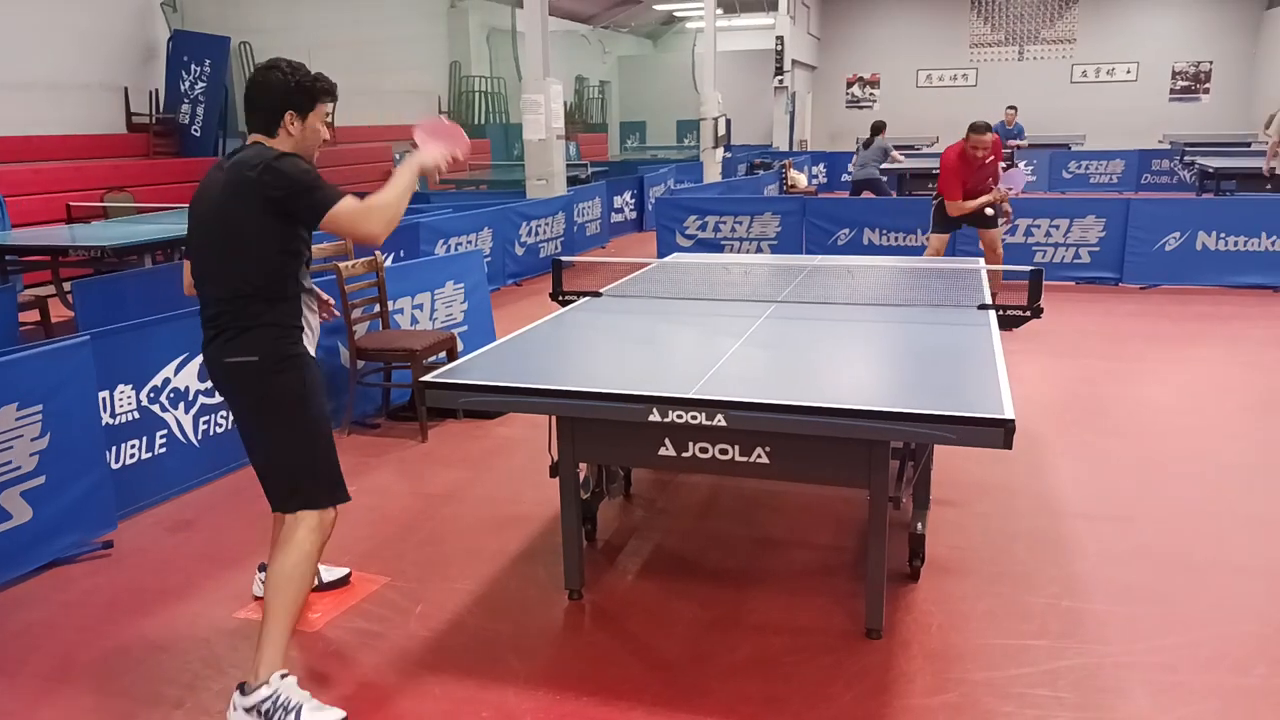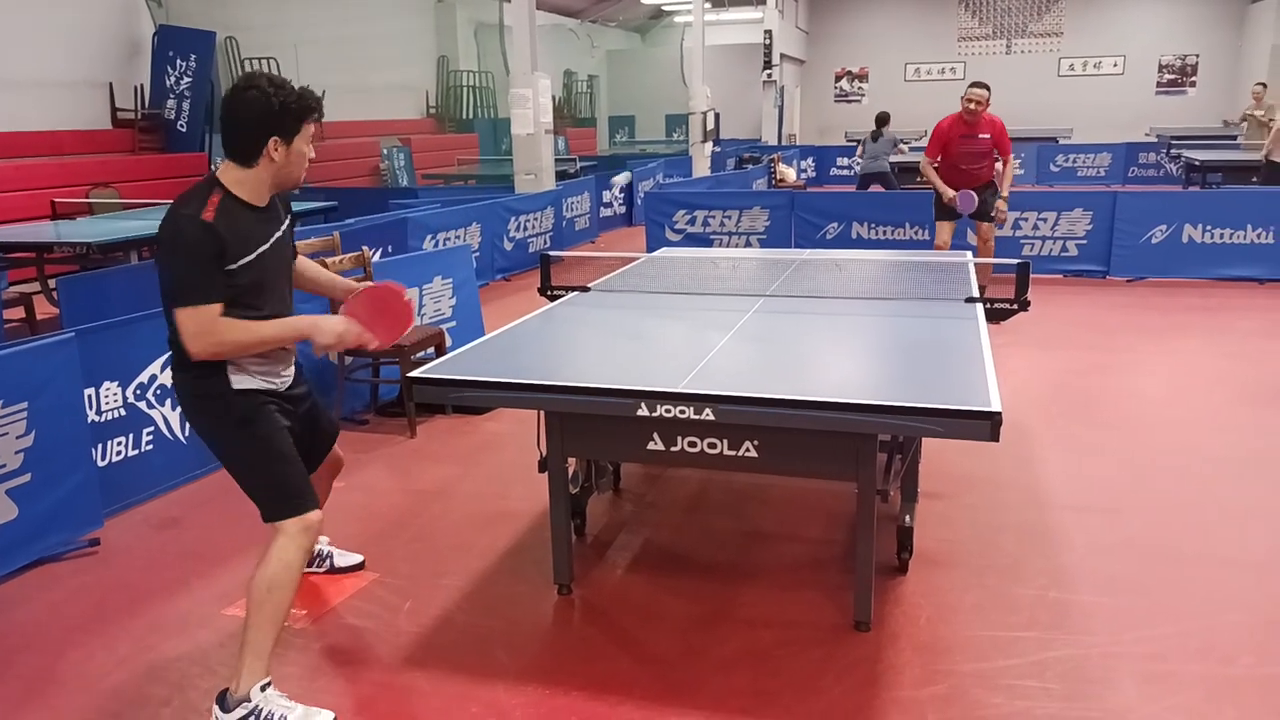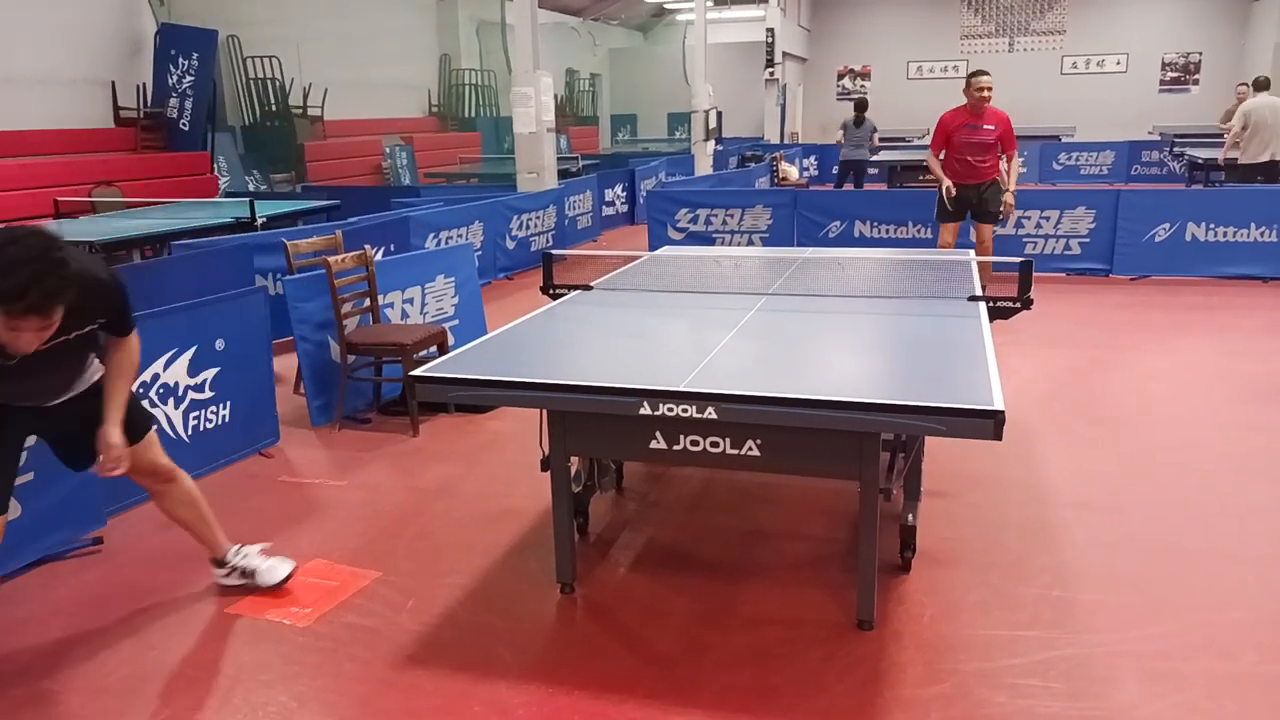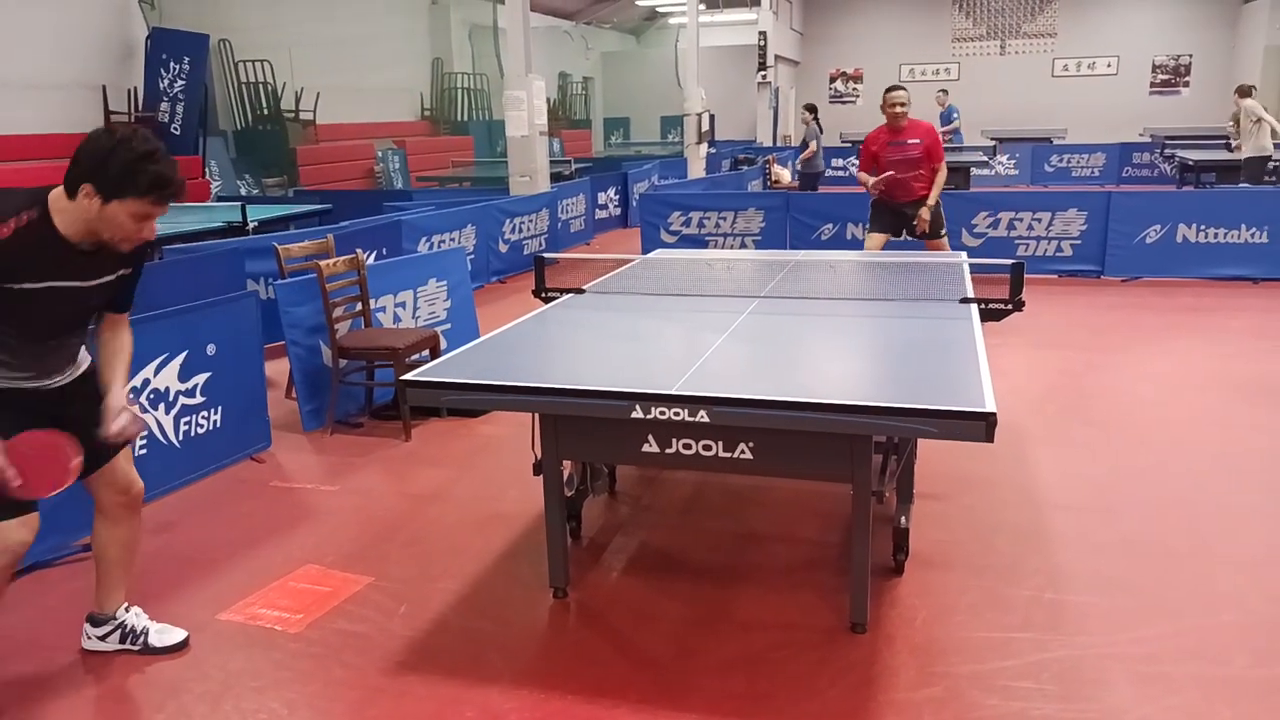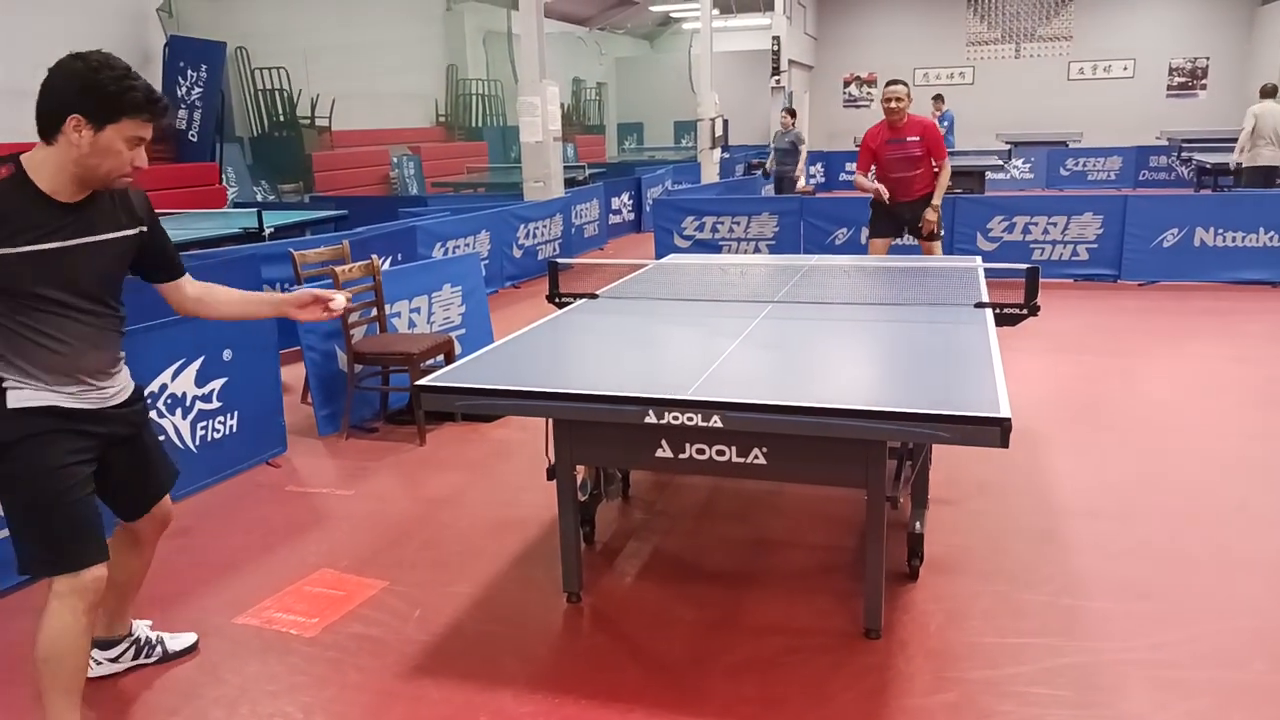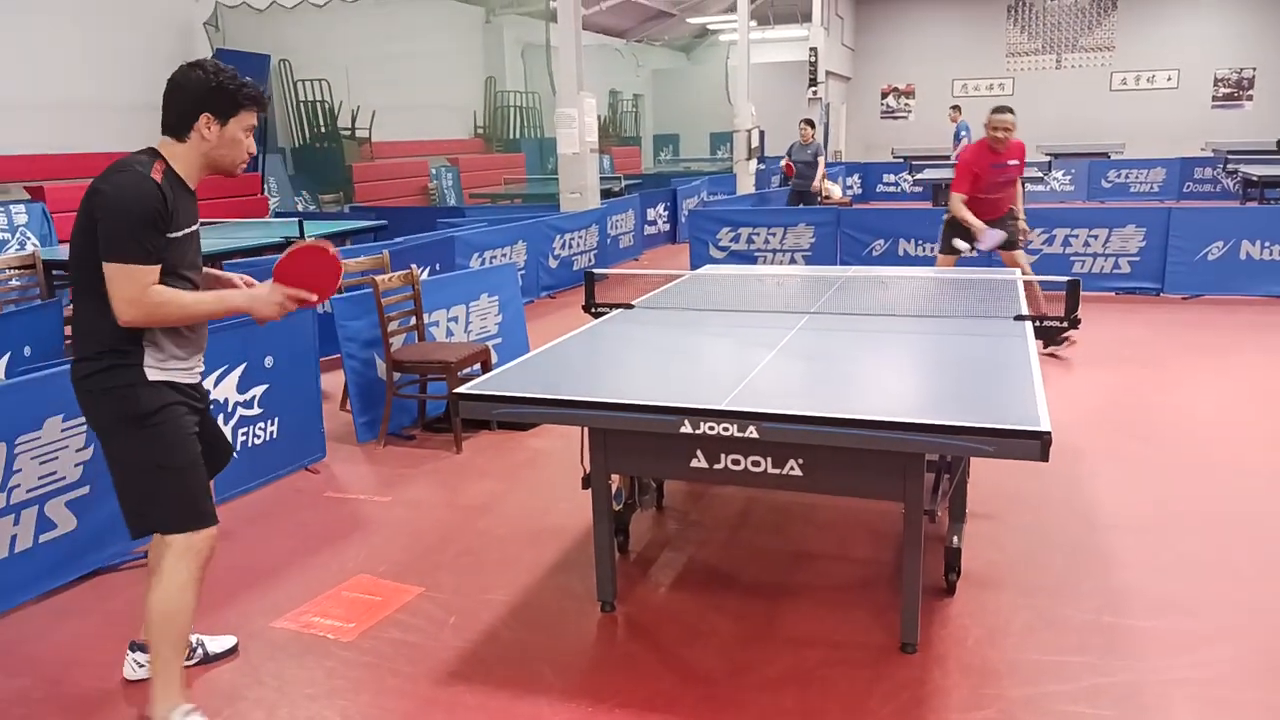
dt=0.7s
person 1, frame 1
left shoulder: (221, 178)
right shoulder: (276, 168)
left elbow: (193, 279)
right elbow: (370, 223)
right wrist: (417, 161)
left hip: (234, 357)
right hip: (270, 362)
left knee: (292, 474)
right knee: (313, 513)
left ankle: (282, 572)
person 1, frame 2
left shoulder: (273, 200)
right shoulder: (195, 225)
right elbow: (202, 339)
left wrist: (347, 289)
right wrist: (311, 327)
left hip: (277, 377)
right hip: (225, 392)
left knee: (325, 460)
right knee: (298, 520)
left ankle: (302, 554)
person 1, frame 3
left shoulder: (95, 285)
left elbow: (123, 343)
left wrist: (113, 424)
left hip: (80, 387)
left knee: (158, 471)
left ankle: (229, 559)
person 1, frame 4
left shoulder: (126, 242)
left elbow: (114, 327)
left wrist: (116, 394)
left hip: (66, 379)
left knee: (124, 492)
left ankle: (109, 620)
person 1, frame 5
left shoulder: (128, 206)
left elbow: (186, 295)
left wrist: (290, 304)
left hip: (113, 400)
left knee: (150, 520)
right knee: (81, 579)
left ankle: (109, 643)
person 1, frame 6
left shoulder: (175, 188)
right shoulder: (133, 188)
right elbow: (133, 305)
left wrist: (222, 281)
right wrist: (244, 300)
left hip: (169, 378)
right hip: (131, 386)
left knee: (189, 510)
right knee: (190, 537)
left ankle: (151, 645)
person 2, frame 1
left shoulder: (995, 141)
right shoulder: (951, 161)
right elbow: (953, 210)
left wrist: (1001, 201)
right wrist: (990, 197)
left hip: (982, 198)
right hip: (950, 203)
left knee: (995, 249)
right knee: (934, 251)
person 2, frame 2
left shoulder: (995, 125)
right shoulder: (945, 126)
left elbow: (1008, 162)
right elbow: (925, 165)
left wrist: (1003, 197)
right wrist: (943, 190)
left hip: (983, 189)
right hip: (949, 191)
left knee: (987, 242)
right knee: (941, 244)
left ankle: (980, 293)
person 2, frame 3
left shoulder: (1001, 119)
right shoulder: (948, 119)
left elbow: (1012, 157)
right elbow: (932, 156)
left wrist: (1010, 189)
right wrist: (943, 178)
left hip: (987, 187)
right hip: (954, 188)
left knee: (984, 243)
right knee: (945, 243)
person 2, frame 4
left shoulder: (926, 131)
right shoulder: (873, 139)
left elbow: (941, 170)
right elbow: (861, 172)
left wrist: (929, 205)
right wrist: (869, 181)
left hip: (922, 202)
right hip: (887, 204)
person 2, frame 5
left shoulder: (927, 127)
right shoulder: (872, 135)
left elbow: (944, 168)
right elbow: (859, 176)
left wrist: (934, 206)
right wrist: (871, 187)
left hip: (923, 202)
right hip: (886, 204)
person 2, frame 6
left shoulder: (1018, 148)
right shoulder: (970, 155)
right elbow: (955, 203)
left wrist: (1020, 216)
right wrist: (975, 224)
left hip: (1000, 215)
right hip: (965, 220)
left knee: (1024, 270)
